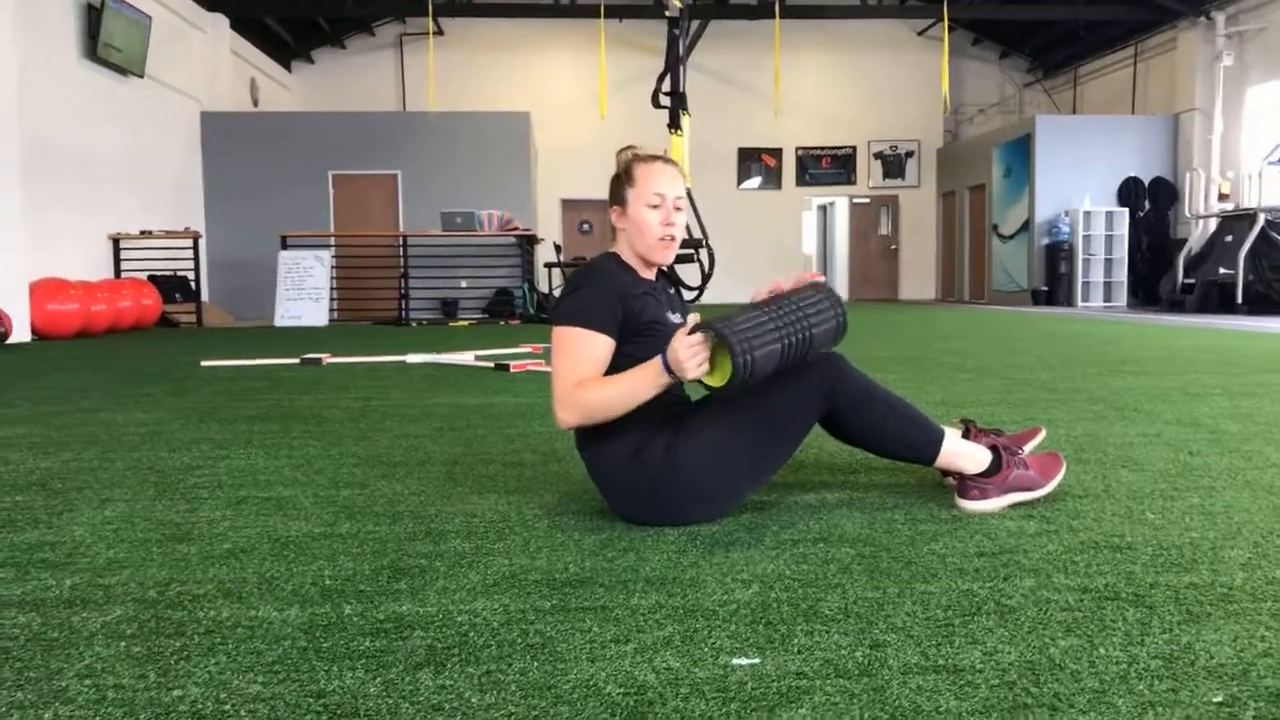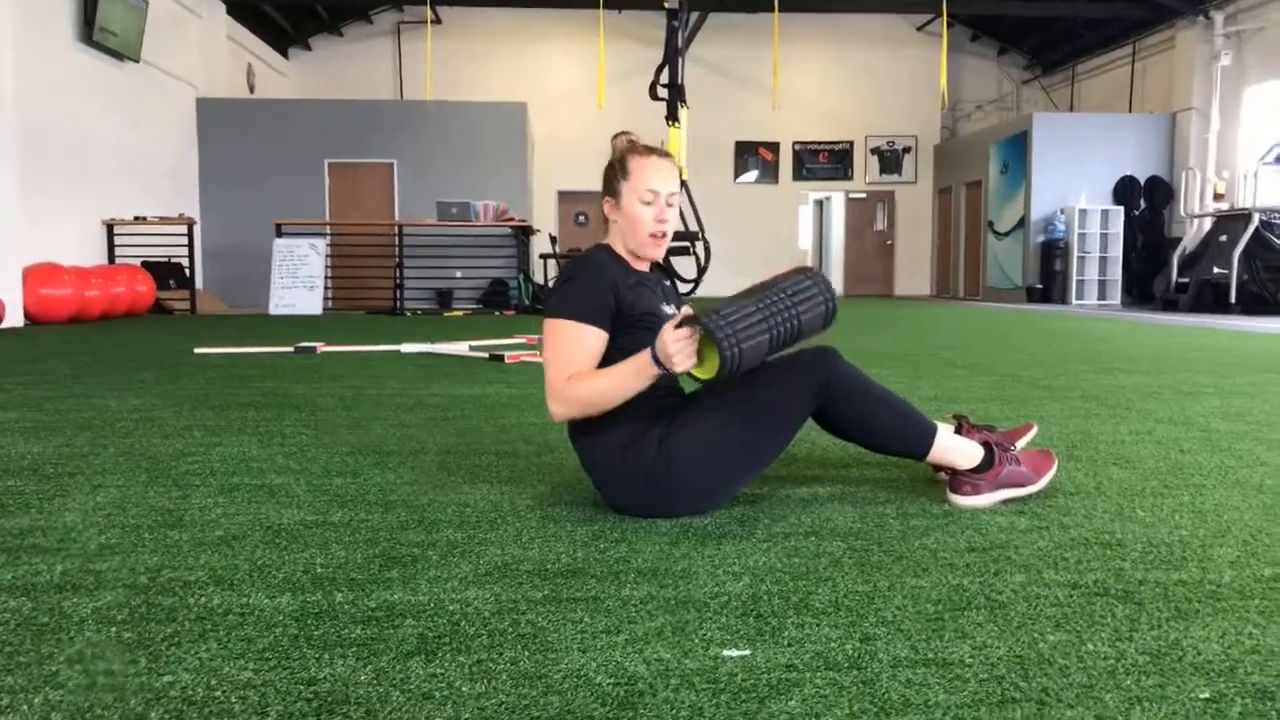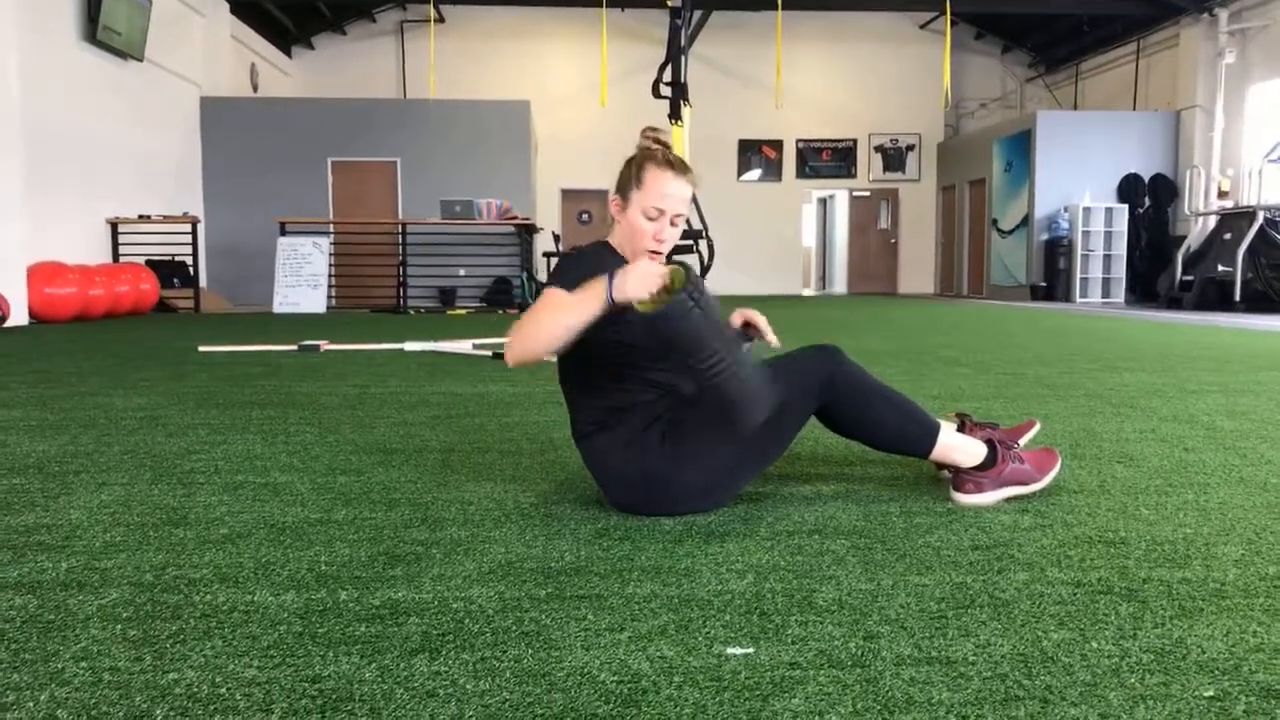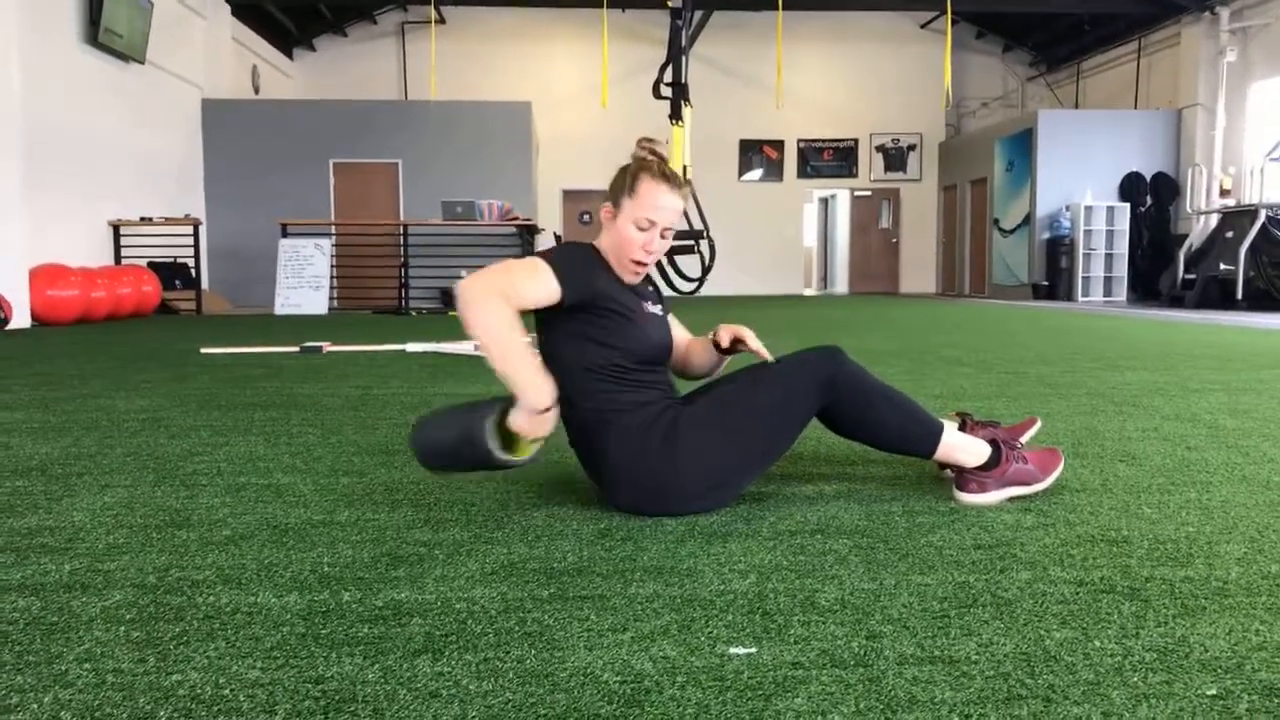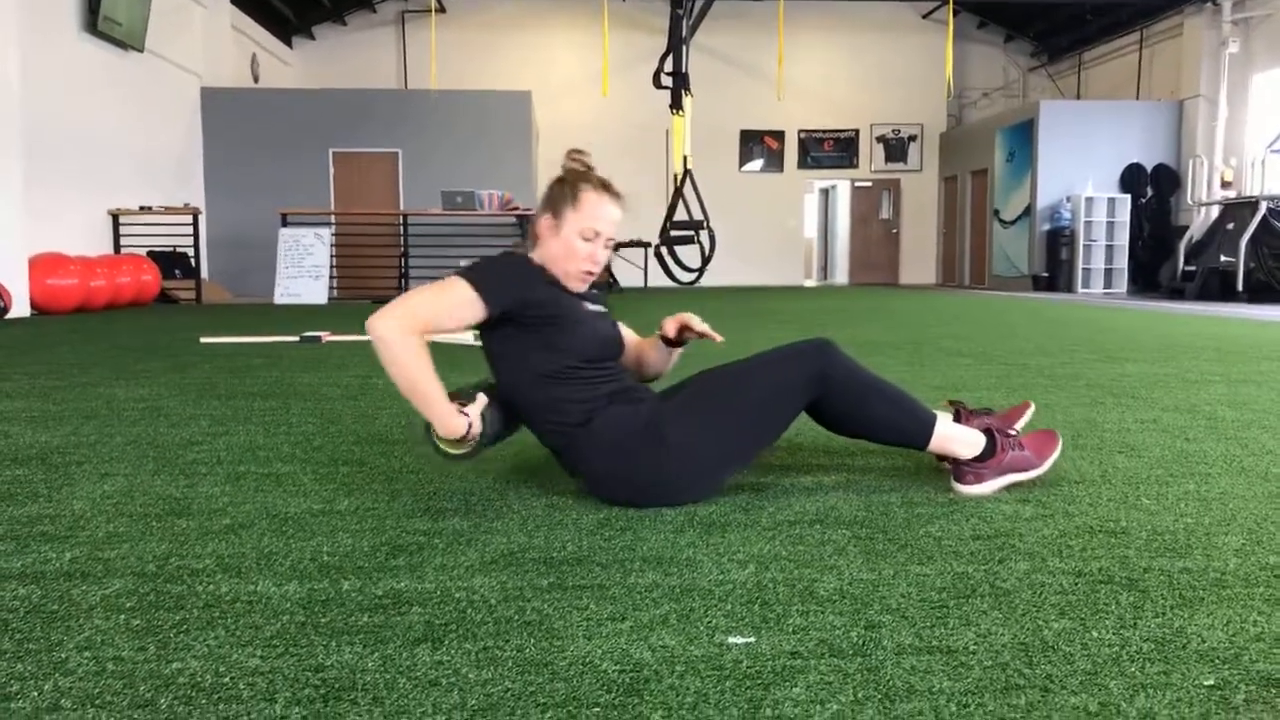
dt=0.4s
person 1, frame 1
left shoulder: (655, 286)
right shoulder: (597, 287)
left elbow: (715, 358)
right elbow: (569, 407)
right wrist: (667, 366)
left hip: (672, 451)
right hip: (653, 480)
left knee: (815, 376)
right knee: (825, 377)
left ankle: (965, 446)
right ankle: (982, 469)
person 1, frame 2
left shoulder: (649, 278)
right shoulder: (591, 278)
left elbow: (705, 349)
right elbow: (562, 400)
right wrist: (657, 361)
left hip: (667, 443)
right hip: (647, 471)
left knee: (813, 371)
right knee: (820, 371)
left ankle: (959, 441)
right ankle: (975, 465)
person 1, frame 3
left shoulder: (657, 276)
right shoulder: (590, 267)
right elbow: (519, 347)
left wrist: (734, 330)
right wrist: (609, 290)
left hip: (671, 440)
right hip: (648, 469)
left knee: (814, 368)
right knee: (822, 370)
left ankle: (961, 439)
right ankle: (978, 462)
person 1, frame 4
left shoulder: (637, 286)
right shoulder: (578, 267)
left elbow: (688, 361)
right elbow: (478, 290)
left wrist: (720, 343)
right wrist: (539, 393)
left hip: (667, 442)
right hip: (652, 468)
left knee: (818, 374)
right knee: (826, 370)
left ankle: (964, 439)
right ankle: (982, 461)
person 1, frame 5
left shoulder: (573, 295)
right shoulder: (511, 279)
left elbow: (640, 366)
right elbow: (390, 324)
left wrist: (668, 336)
right wrist: (450, 420)
left hip: (645, 435)
right hip: (641, 458)
left knee: (807, 365)
right knee: (817, 363)
left ankle: (959, 429)
right ankle: (977, 452)
